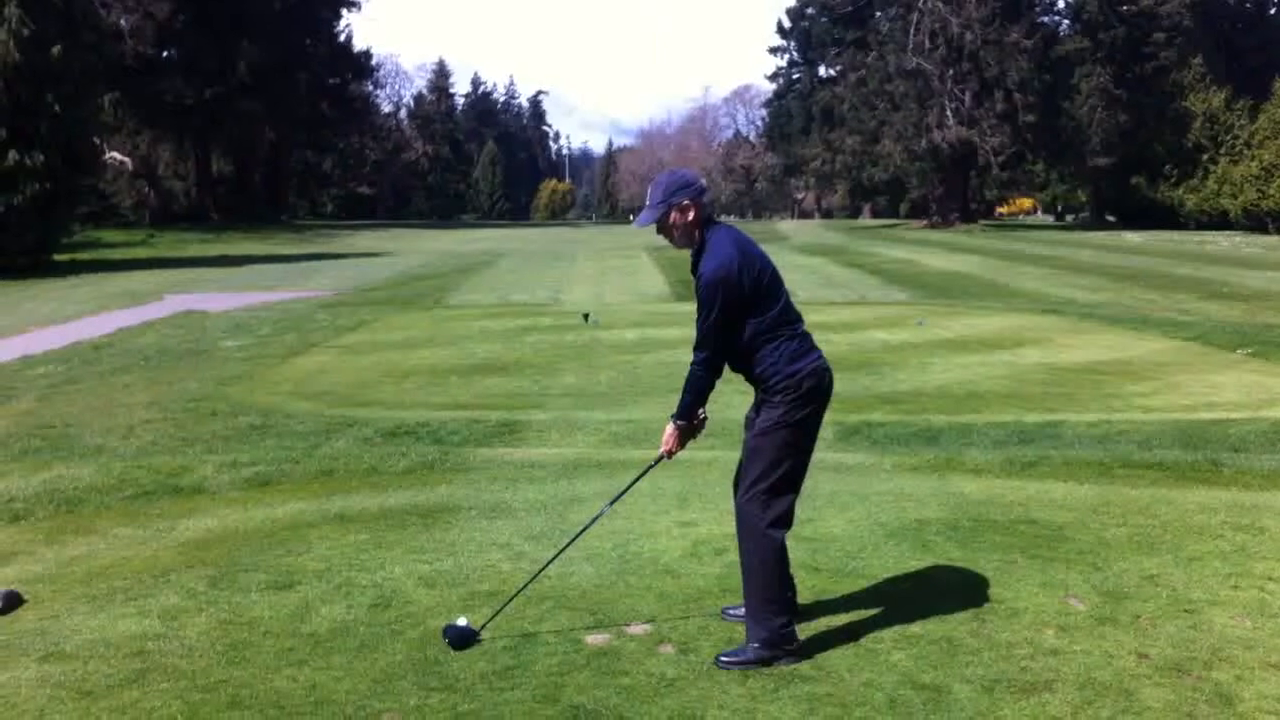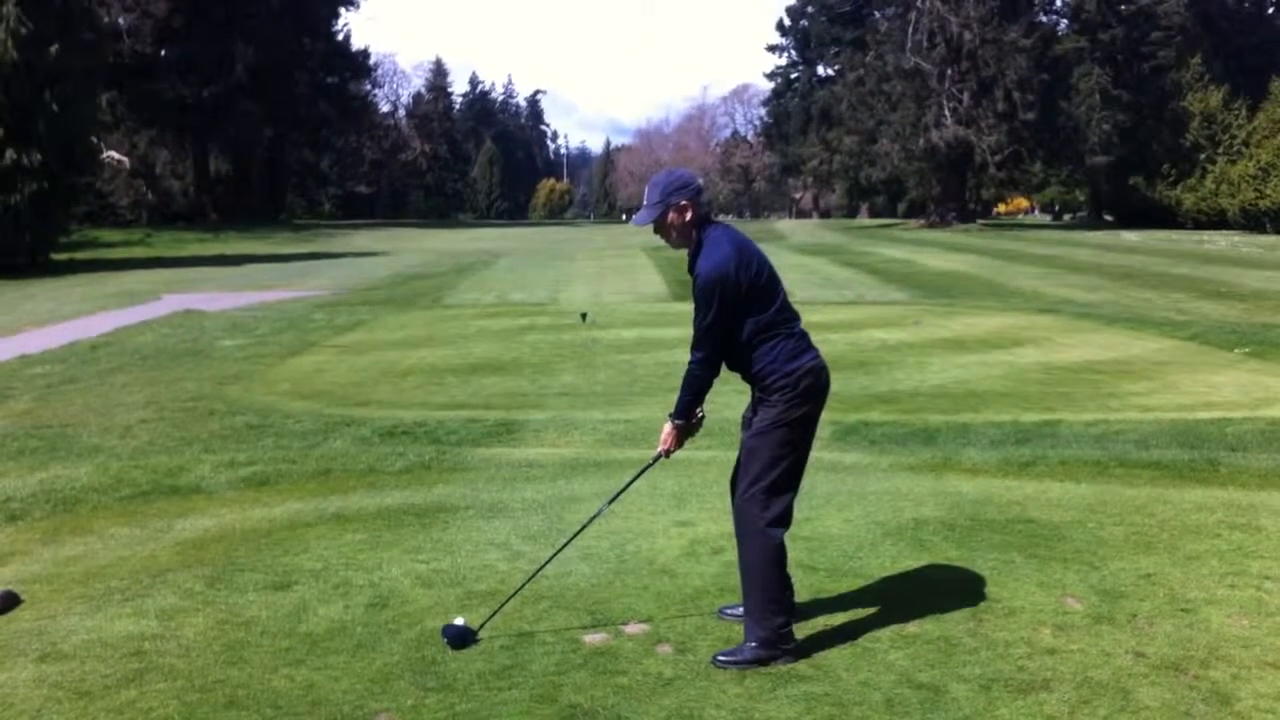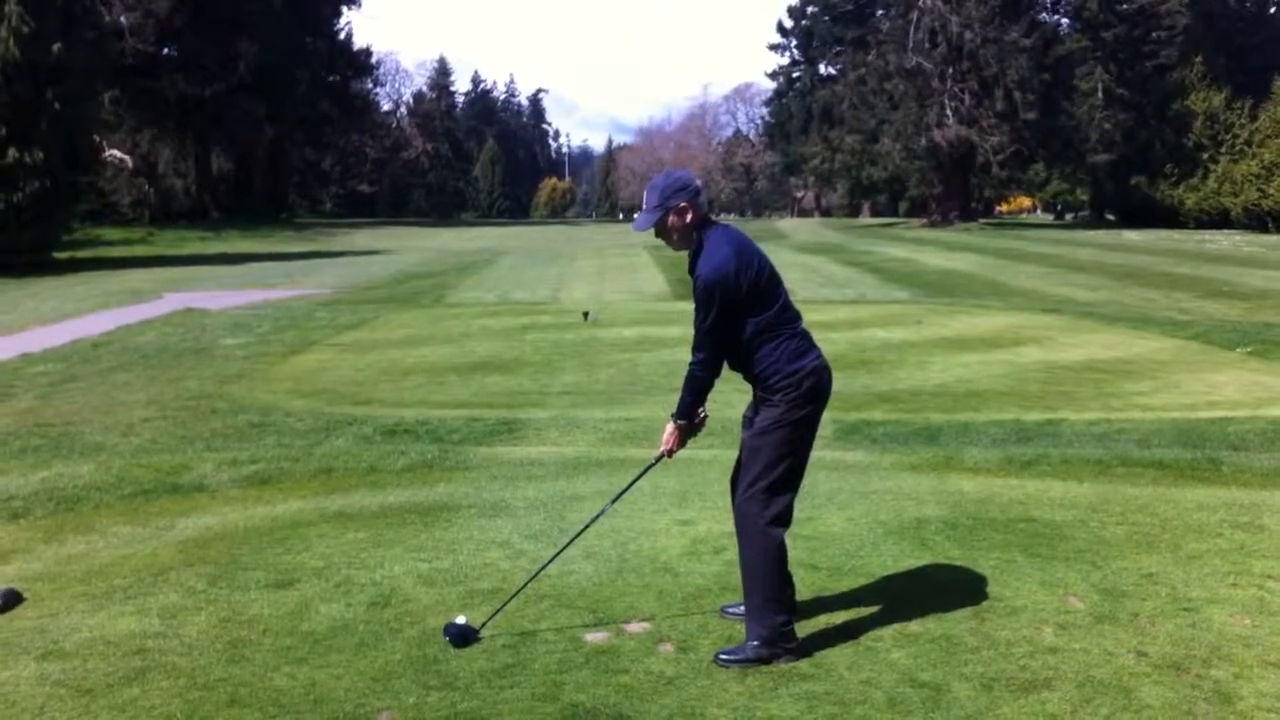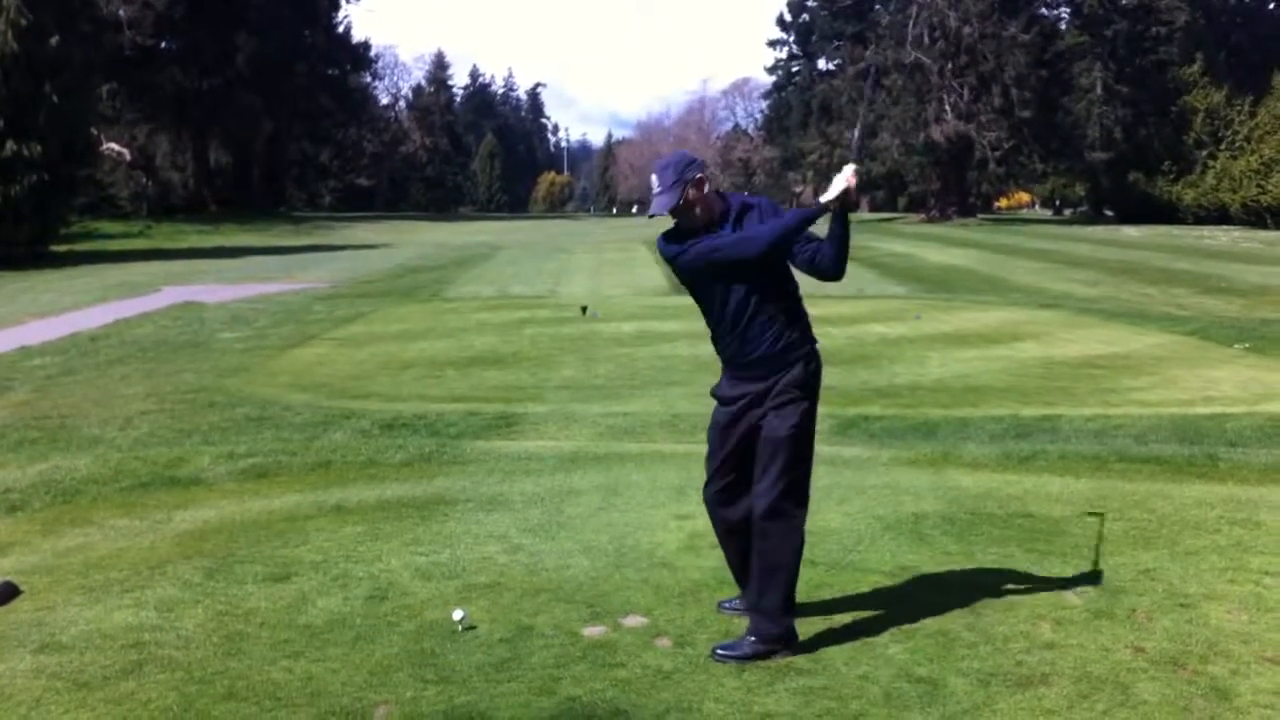
dt=1s
person 1, frame 1
left shoulder: (719, 263)
right shoulder: (723, 245)
left elbow: (709, 352)
right elbow: (717, 346)
left wrist: (682, 418)
right wrist: (694, 408)
left hip: (792, 386)
right hip: (787, 381)
left knee: (758, 504)
right knee: (754, 493)
left ankle: (773, 636)
right ankle: (773, 601)
person 1, frame 2
left shoulder: (716, 263)
right shoulder: (720, 244)
left elbow: (706, 352)
right elbow: (714, 346)
left wrist: (679, 418)
right wrist: (691, 408)
left hip: (789, 386)
right hip: (783, 380)
left knee: (758, 503)
right knee: (749, 492)
left ankle: (771, 636)
right ankle: (768, 601)
person 1, frame 3
left shoulder: (717, 265)
right shoulder: (719, 244)
left elbow: (707, 353)
right elbow: (715, 347)
left wrist: (682, 418)
right wrist: (693, 407)
left hip: (791, 386)
right hip: (782, 381)
left knee: (758, 503)
right knee: (749, 491)
left ankle: (772, 635)
right ankle: (770, 599)
person 1, frame 4
left shoulder: (760, 210)
right shoulder: (676, 246)
left elbow: (827, 267)
right elbow: (755, 246)
left wrist: (840, 211)
right wrist: (820, 205)
left hip: (790, 377)
right hip: (737, 383)
left knee: (775, 502)
right knee: (723, 495)
left ankle: (772, 628)
right ankle: (759, 592)
